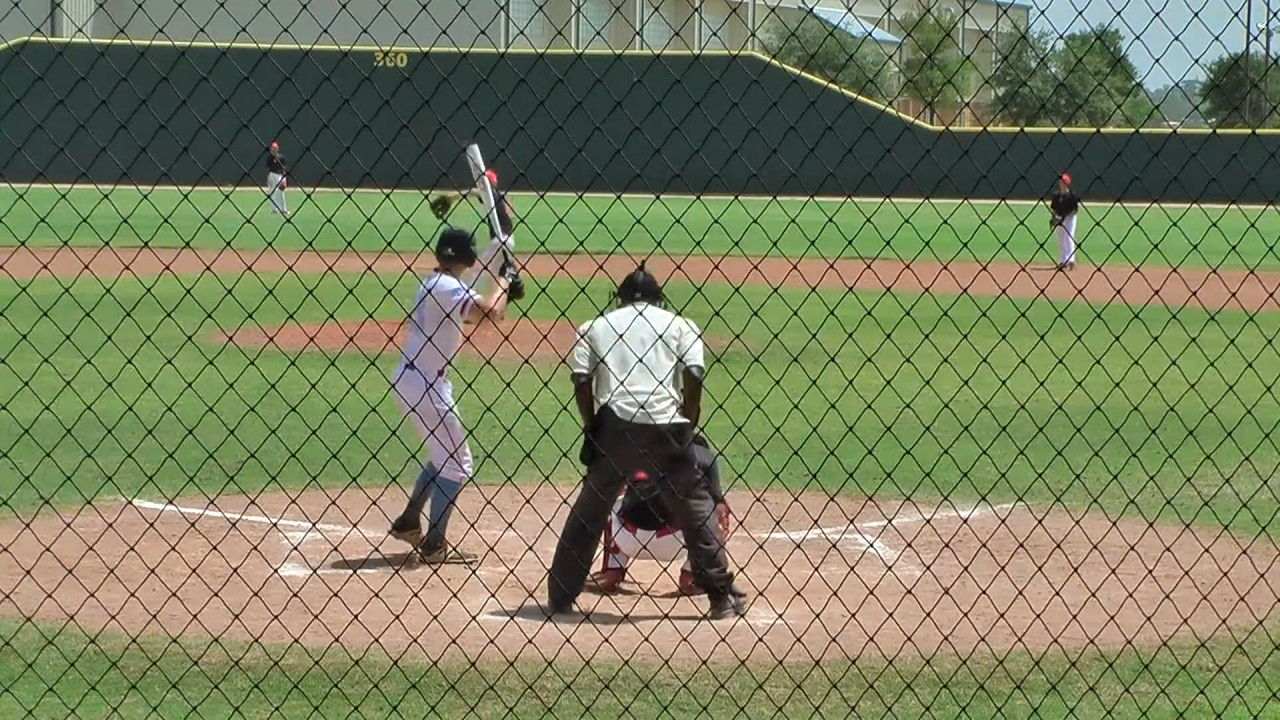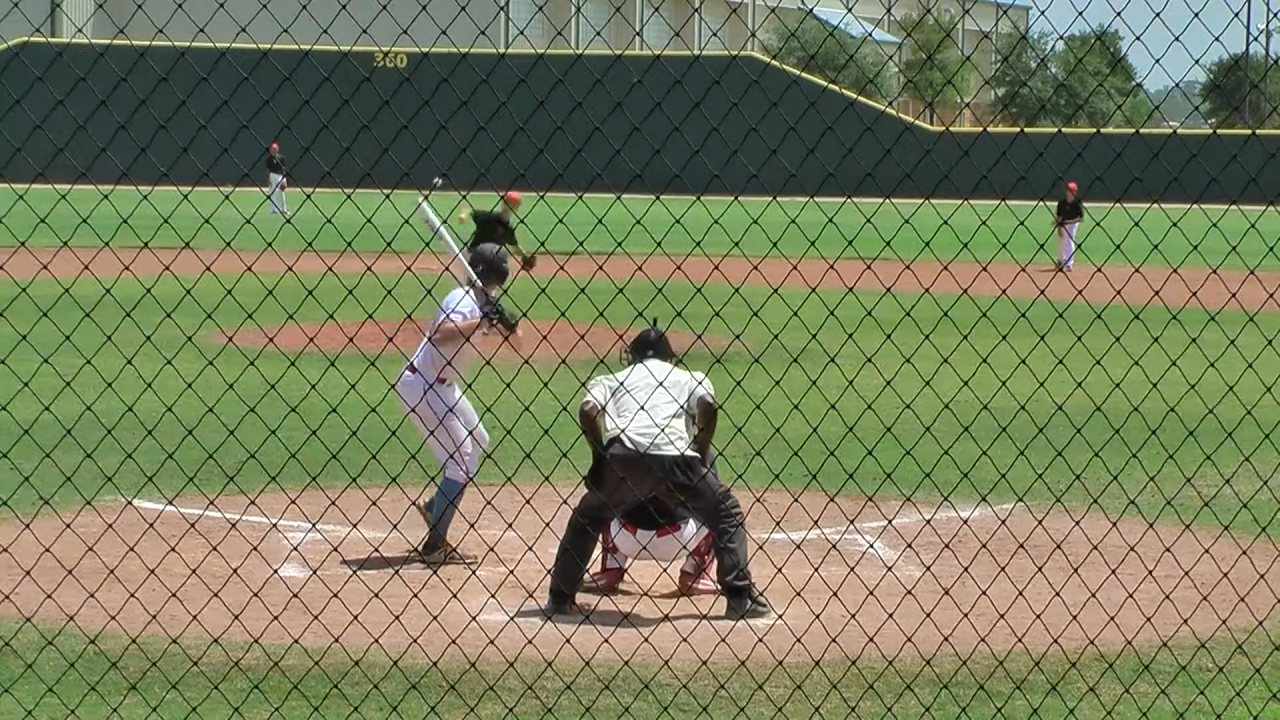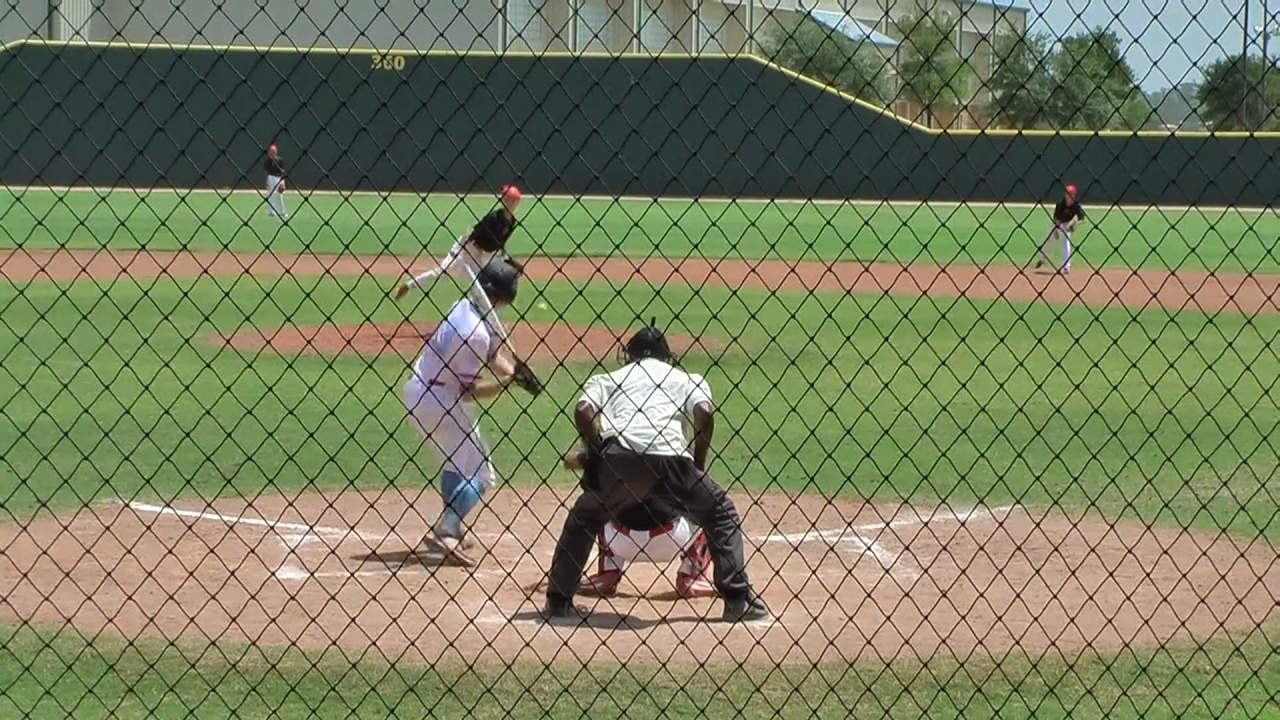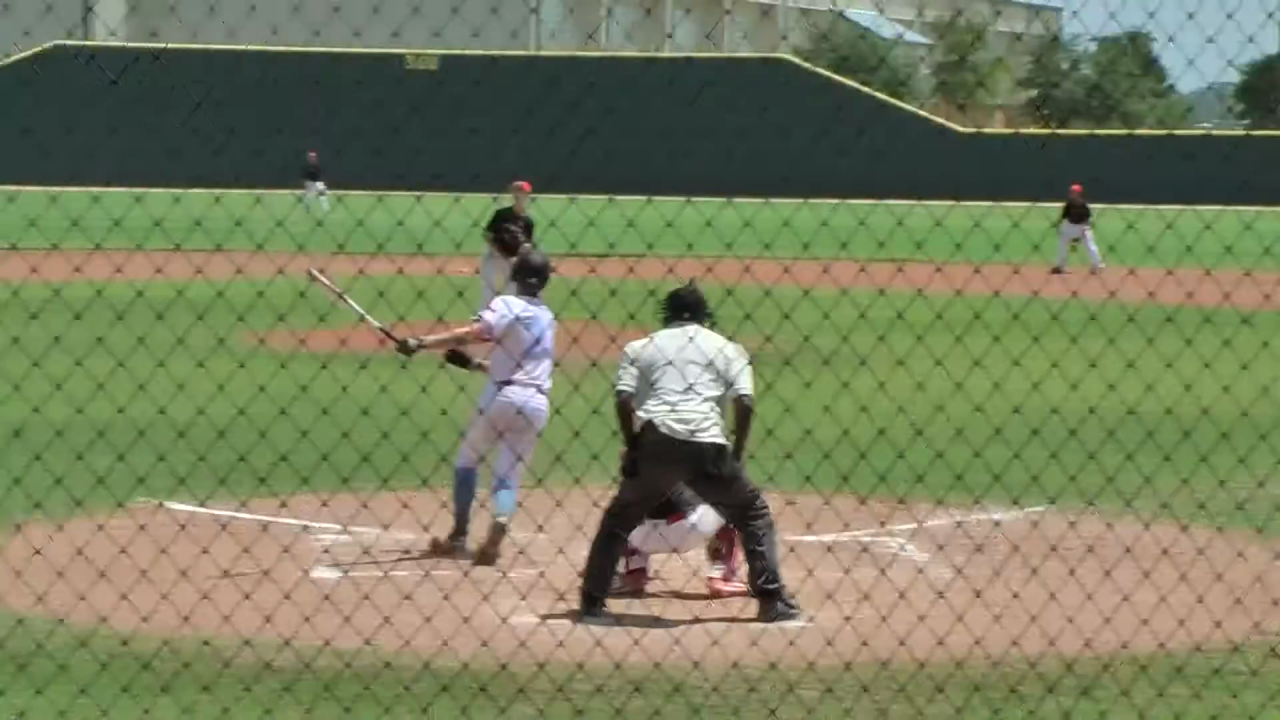
dt=0.5s
person 1, frame 1
left shoulder: (596, 326)
right shoulder: (681, 325)
left elbow: (580, 381)
right elbow: (693, 376)
left wrist: (592, 427)
right wrist: (687, 424)
left hip: (615, 424)
right hip: (665, 426)
left knee: (589, 511)
right knee: (694, 509)
left ankle: (560, 597)
right ankle: (723, 595)
person 1, frame 2
left shoulder: (609, 380)
right shoulder: (690, 377)
left elbow: (588, 411)
right elbow: (708, 406)
left wrist: (600, 455)
right wrist: (701, 454)
left hip: (623, 458)
right hip: (674, 459)
left knee: (587, 518)
right knee: (726, 513)
left ankle: (559, 599)
right ankle: (741, 598)
person 1, frame 3
left shoulder: (605, 379)
right shoulder: (687, 378)
left elbow: (583, 411)
right elbow: (704, 412)
left wrist: (595, 457)
right wrist: (699, 464)
left hip: (619, 457)
right hip: (669, 459)
left knee: (583, 519)
right knee: (722, 513)
left ankle: (557, 601)
right ankle: (738, 600)
person 1, frame 4
left shoulder: (642, 347)
right shoulder: (728, 349)
left elbow: (624, 401)
right elbow: (744, 404)
left wrist: (633, 445)
right wrist: (736, 455)
left hip: (657, 443)
right hip: (707, 446)
left knee: (619, 517)
right knee: (753, 512)
left ankle: (592, 601)
right ankle: (772, 599)
person 2, frame 1
left shoulder: (440, 283)
right shoulder: (447, 286)
left elbow: (482, 310)
right elbow: (488, 313)
left wrist: (504, 287)
right wrist: (503, 278)
left hip: (426, 381)
right hip: (423, 384)
left knee: (445, 455)
right knee: (457, 463)
left ankle: (409, 521)
right ankle: (434, 545)
person 2, frame 2
left shoulder: (486, 300)
right shoulder: (461, 299)
left elbow: (513, 341)
right elbow: (441, 336)
left wrist: (506, 324)
right wrist: (482, 320)
left hip: (441, 385)
right hip: (423, 387)
left knee: (477, 445)
right knee: (463, 462)
left ankle: (435, 507)
right ankle: (435, 545)
person 2, frame 3
left shoulder: (459, 305)
right shoulder: (479, 333)
right elbow: (468, 390)
left wrist: (509, 371)
right wrist: (506, 382)
left hip: (417, 392)
right hip: (448, 400)
left knee: (453, 464)
right knee: (481, 476)
left ankle: (451, 532)
right ankle: (446, 535)
person 2, frame 4
left shoulder: (506, 306)
right shoulder: (546, 317)
left elbow: (474, 333)
left wrist: (422, 343)
right wrist: (474, 363)
left hip: (501, 397)
right hip: (535, 406)
left knee: (466, 462)
right knee: (507, 477)
left ankle: (458, 537)
right ankle: (500, 521)
